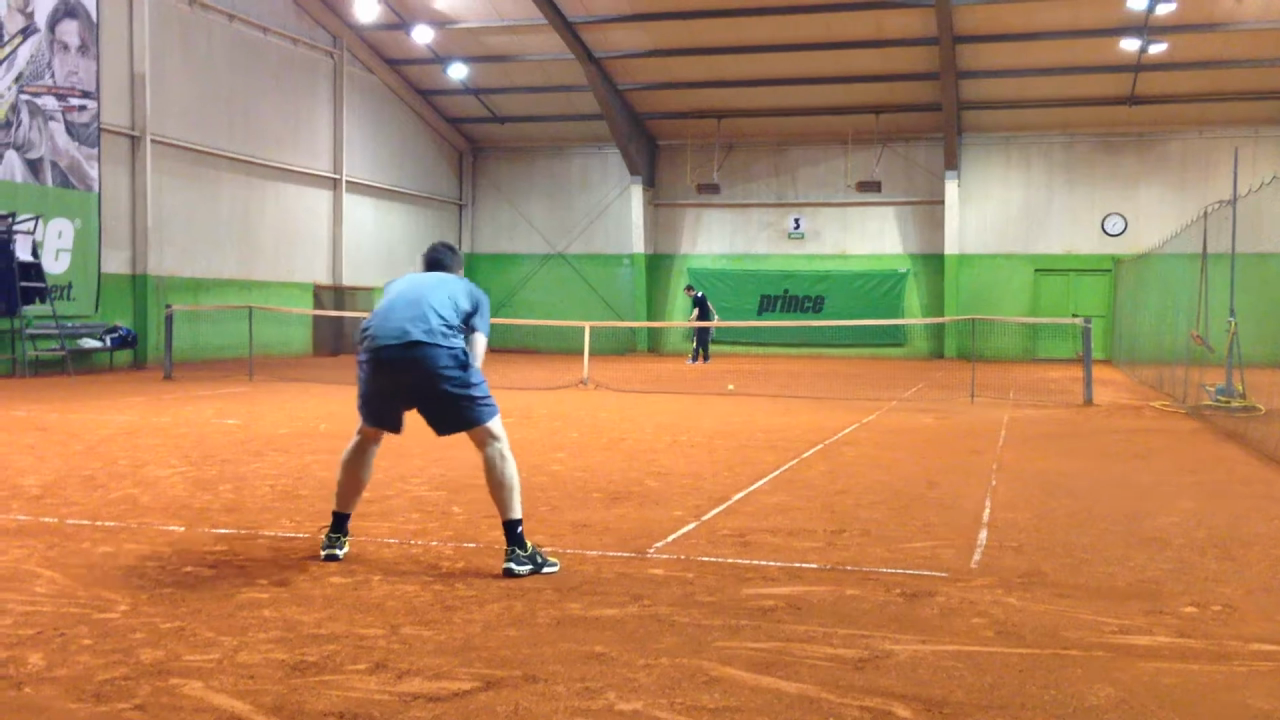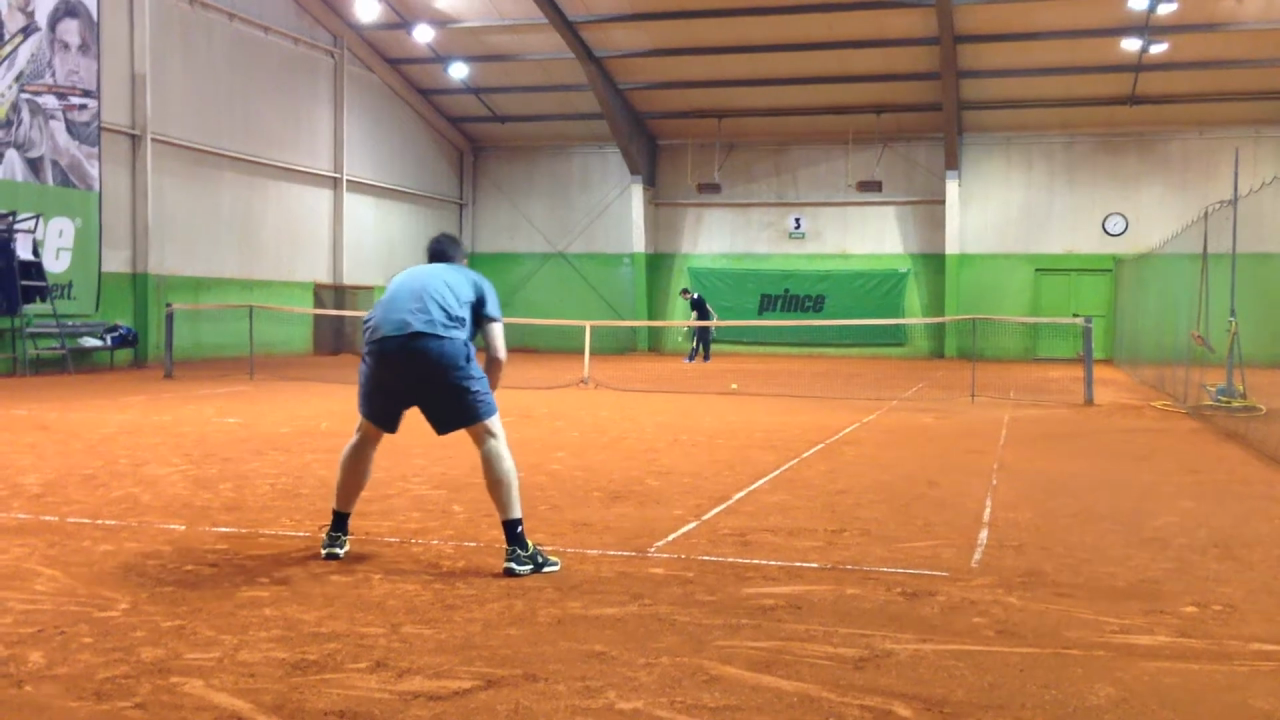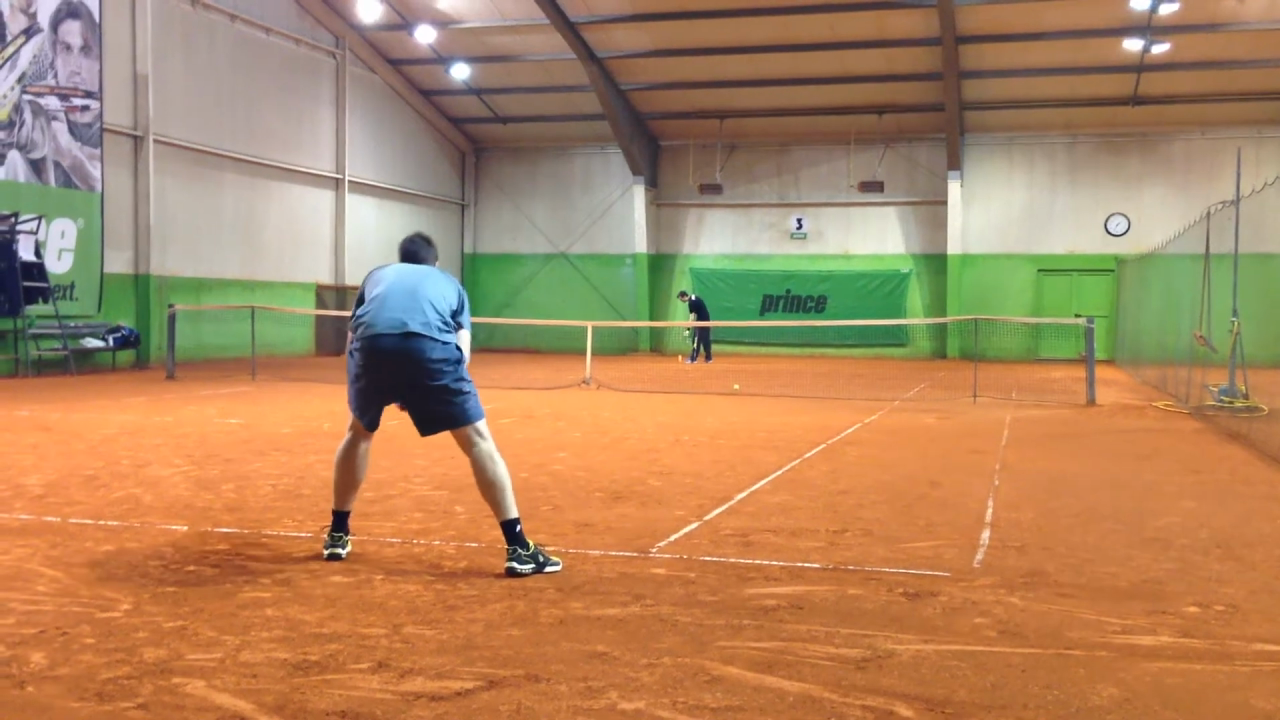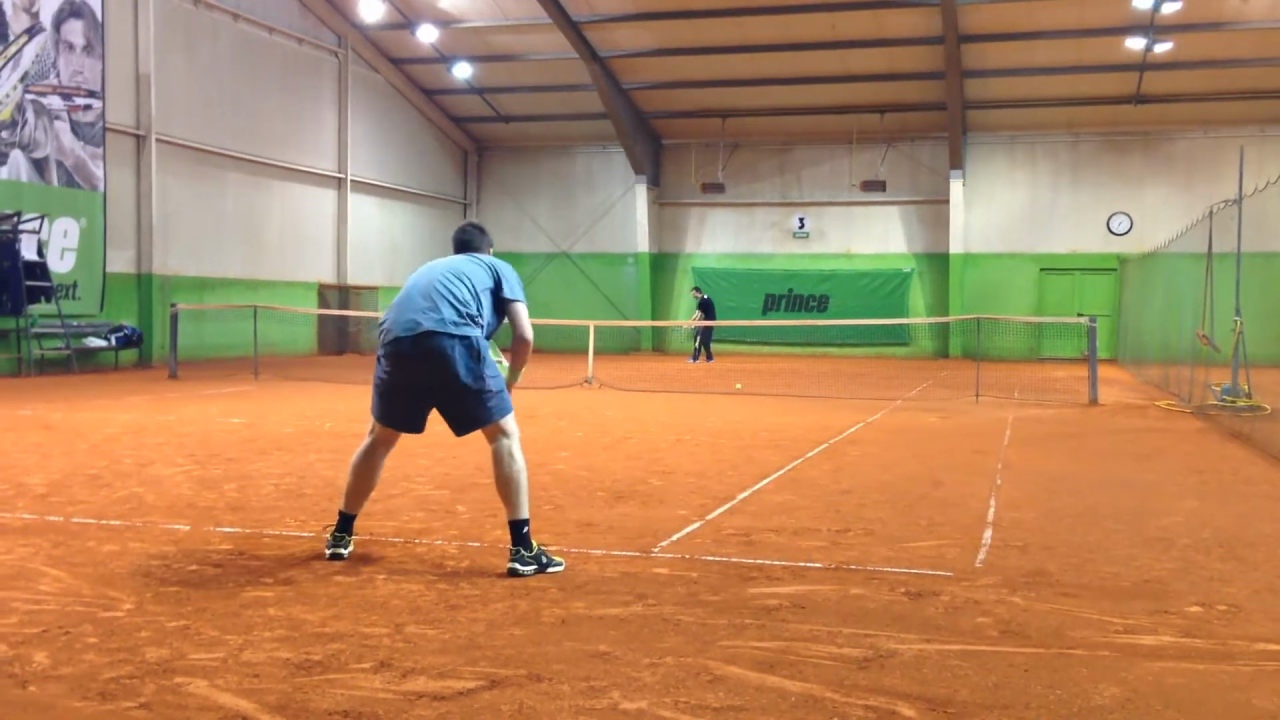
dt=0.5s
person 1, frame 1
left shoulder: (396, 284)
right shoulder: (472, 291)
right elbow: (474, 361)
right wrist: (459, 398)
left hip: (378, 349)
right hip: (437, 351)
left knee: (367, 437)
right knee: (493, 438)
left ankle: (336, 535)
right ankle: (517, 550)
person 1, frame 2
left shoulder: (403, 276)
right shoulder: (476, 280)
right elbow: (497, 355)
right wrist: (481, 398)
left hip: (382, 341)
right hip: (440, 344)
left knee: (367, 435)
right knee: (490, 436)
left ankle: (336, 534)
right ankle: (518, 549)
person 1, frame 3
left shoulder: (376, 275)
right shoulder: (449, 283)
left elbow: (350, 342)
right elbow: (463, 351)
left wrist: (387, 390)
right wrist: (422, 392)
left hip: (372, 342)
right hip: (430, 345)
left knee: (359, 432)
right knee: (477, 439)
left ankle: (337, 534)
right ankle: (518, 549)
person 1, frame 4
left shoulder: (428, 269)
right shoulder: (499, 268)
right elbow: (524, 336)
right wrist: (509, 382)
left hip: (396, 342)
right hip: (452, 340)
left knee: (380, 437)
right knee: (504, 435)
left ankle: (341, 534)
right ankle: (522, 549)
